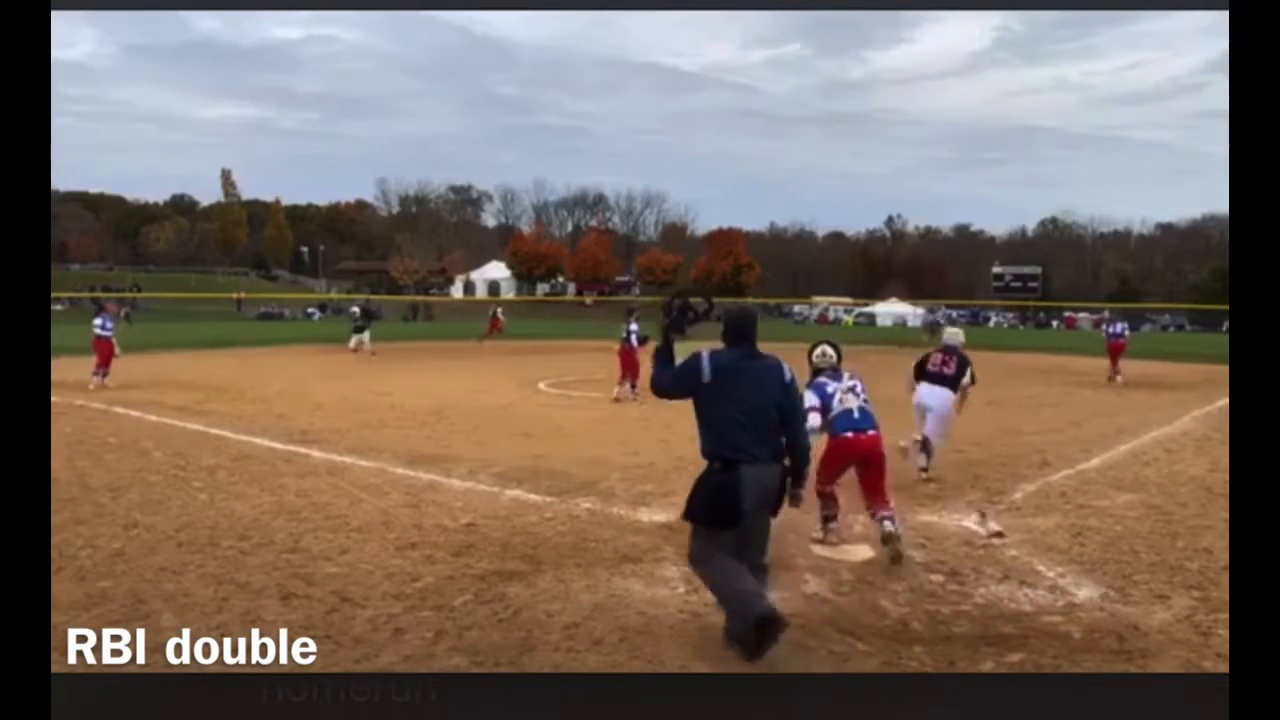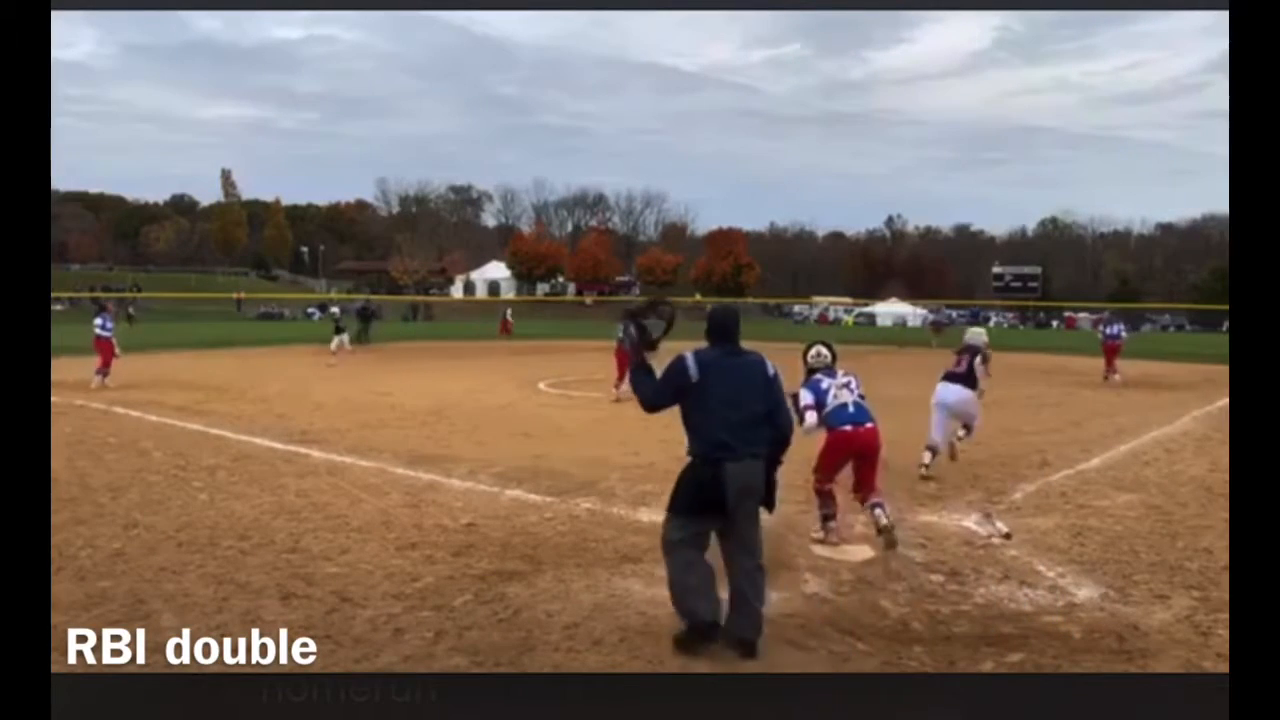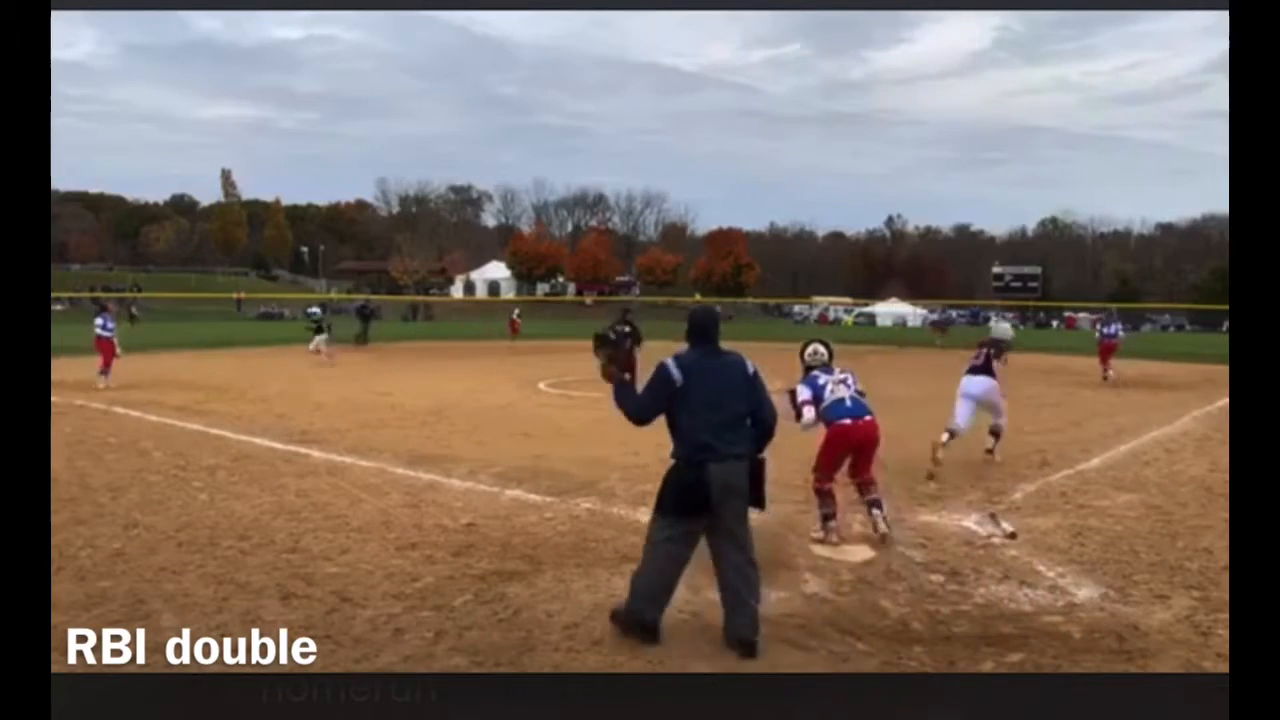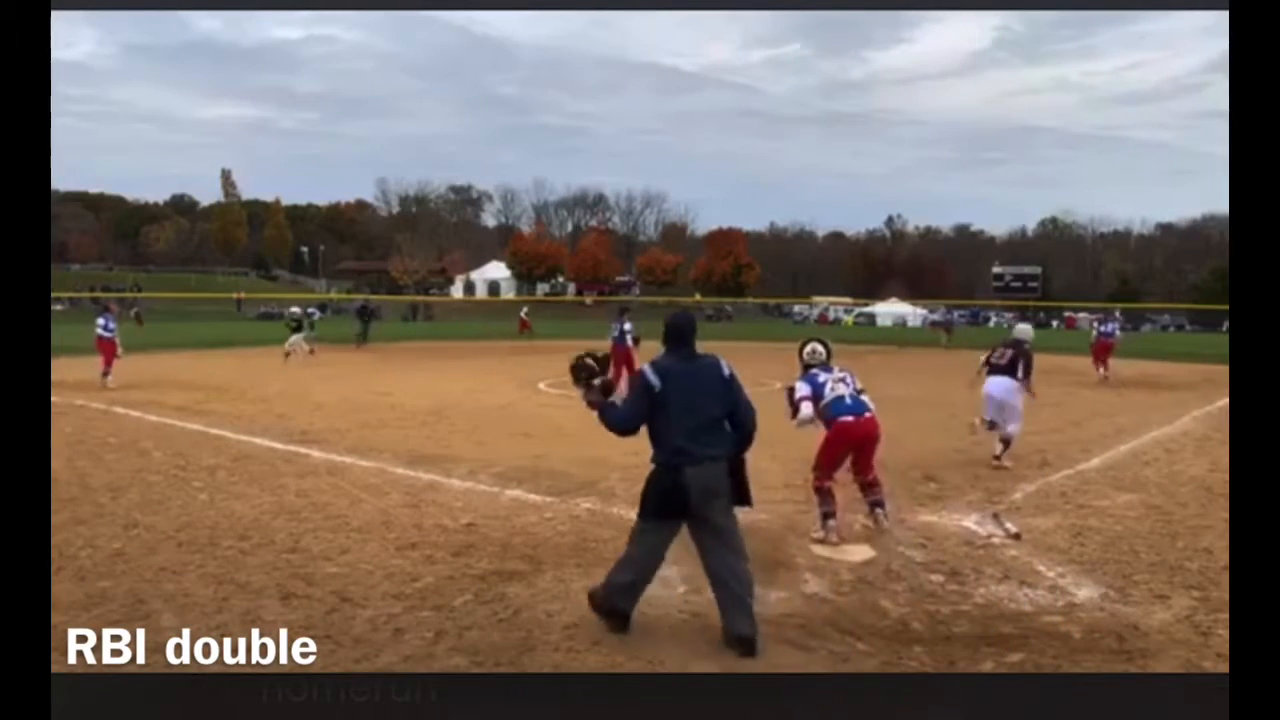
dt=0.1s
person 1, frame 1
left shoulder: (708, 364)
right shoulder: (778, 370)
left elbow: (663, 385)
right elbow: (796, 431)
left wrist: (664, 344)
right wrist: (797, 479)
left hip: (729, 475)
right hip: (768, 475)
left knee: (707, 552)
right knee: (750, 555)
left ankle: (759, 616)
right ankle: (744, 631)
person 1, frame 2
left shoulder: (692, 363)
right shoulder: (762, 366)
left elbow: (652, 400)
right elbow: (783, 424)
left wrist: (637, 364)
right wrist: (767, 459)
left hip: (712, 472)
right hip: (752, 471)
left knee: (682, 545)
right knee: (746, 553)
left ankle: (703, 621)
right ankle: (745, 633)
person 1, frame 3
left shoulder: (674, 368)
right shoulder: (742, 366)
left elbow: (640, 413)
right elbow: (767, 420)
left wrist: (619, 382)
right wrist: (748, 454)
left hip: (695, 473)
right hip: (738, 471)
left knee: (665, 545)
right knee: (737, 552)
left ankle: (641, 617)
right ankle: (744, 632)
person 1, frame 4
left shoulder: (652, 374)
right shoulder: (718, 368)
left elbow: (625, 423)
right elbow: (746, 420)
left wrist: (599, 405)
right wrist: (736, 451)
left hip: (675, 476)
right hip: (716, 473)
left knee: (647, 544)
right knee: (727, 551)
left ankle: (613, 604)
right ankle: (742, 631)
person 2, frame 1
left shoulder: (813, 388)
right shoulder: (856, 381)
left elbow: (814, 424)
left wrist: (804, 428)
left hip: (843, 441)
right hip: (872, 439)
left knee: (824, 481)
right knee: (876, 496)
left ankle: (830, 530)
right ankle: (888, 527)
person 2, frame 2
left shoulder: (809, 387)
right shoulder: (850, 378)
left elbow: (810, 424)
left wrist: (805, 427)
left hip: (842, 435)
right hip: (870, 432)
left knee: (822, 479)
right knee: (865, 486)
left ankle: (830, 530)
right ankle: (882, 517)
person 2, frame 3
left shoulder: (806, 384)
right shoulder: (847, 375)
left elbow: (808, 420)
left wrist: (801, 421)
left hip: (841, 429)
right hip: (869, 425)
left knee: (822, 478)
right knee: (862, 474)
left ankle: (830, 530)
right ankle: (878, 518)
person 2, frame 4
left shoulder: (805, 381)
right shoulder: (845, 374)
left elbow: (806, 415)
right elbow: (869, 405)
left wrist: (798, 421)
left hip: (843, 428)
right hip: (869, 424)
left knee: (822, 476)
right knee: (863, 468)
left ankle: (829, 529)
right ankle: (879, 513)
